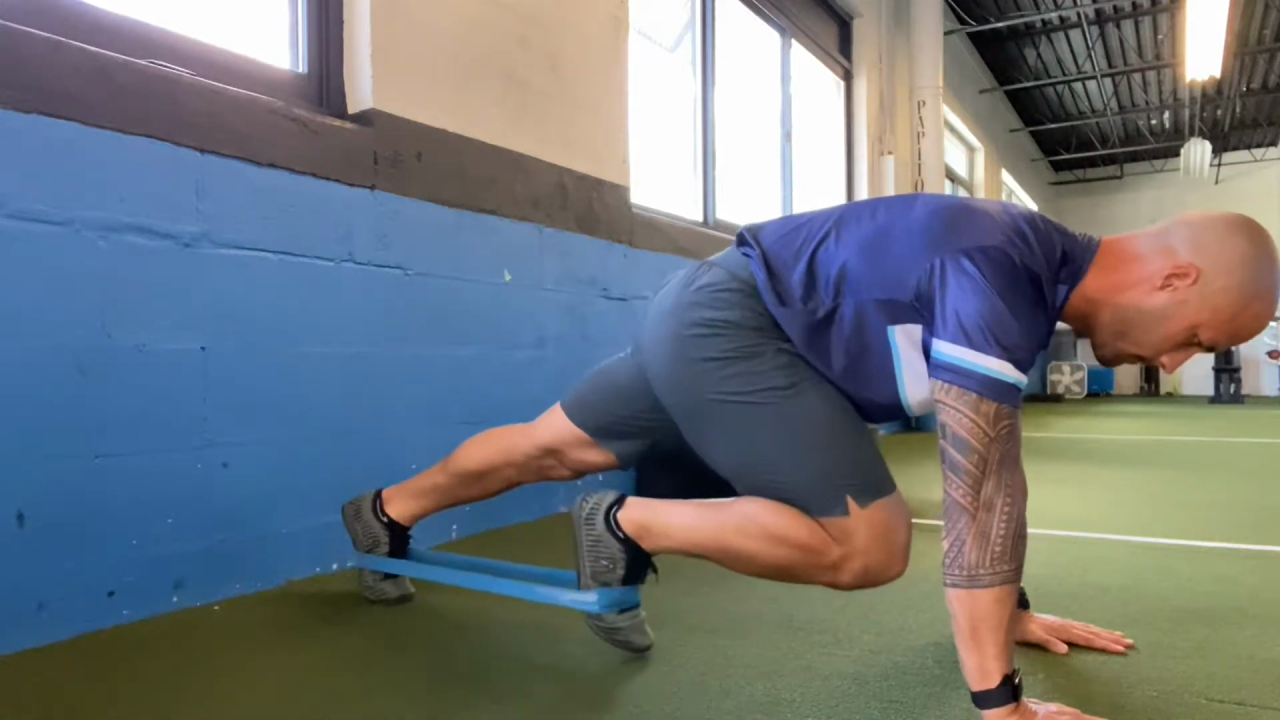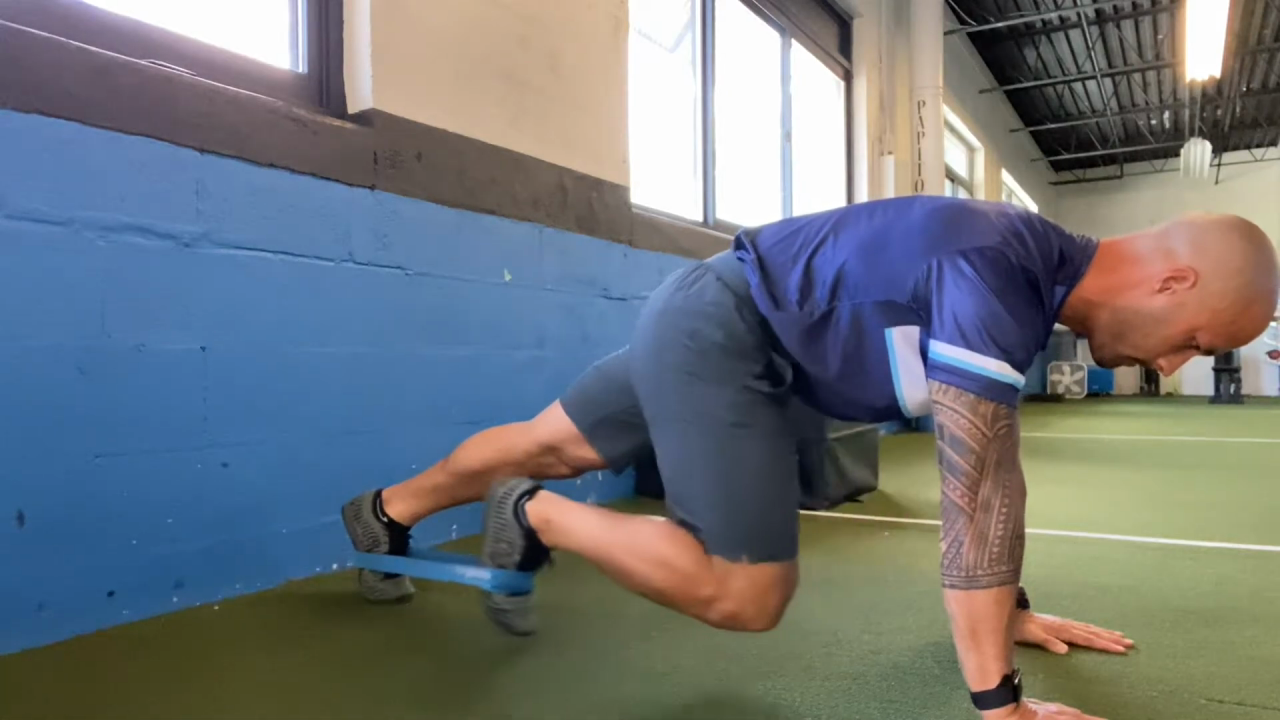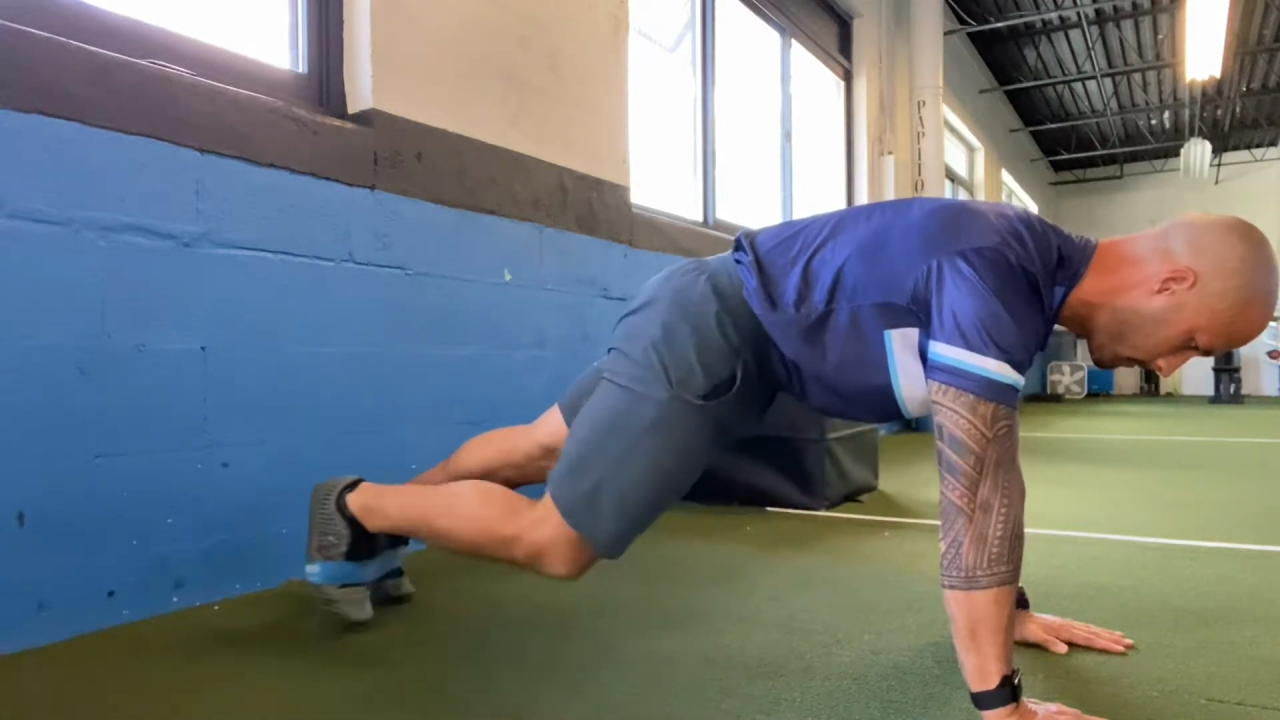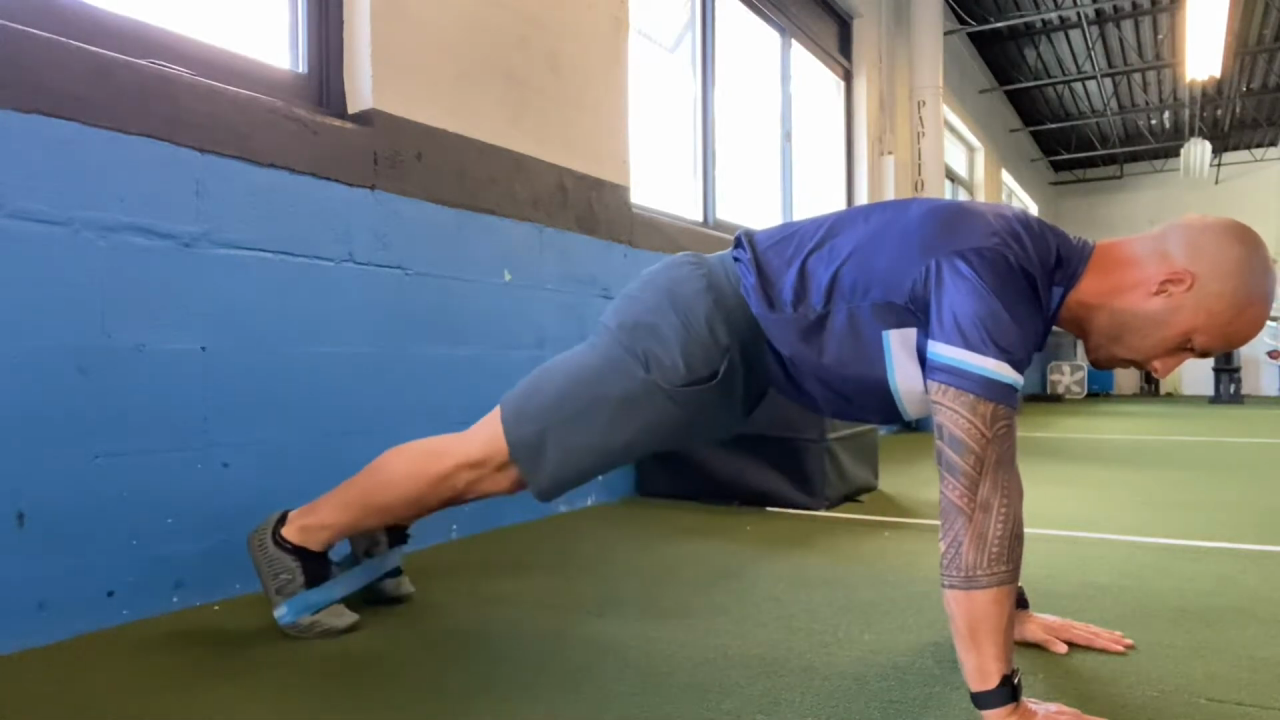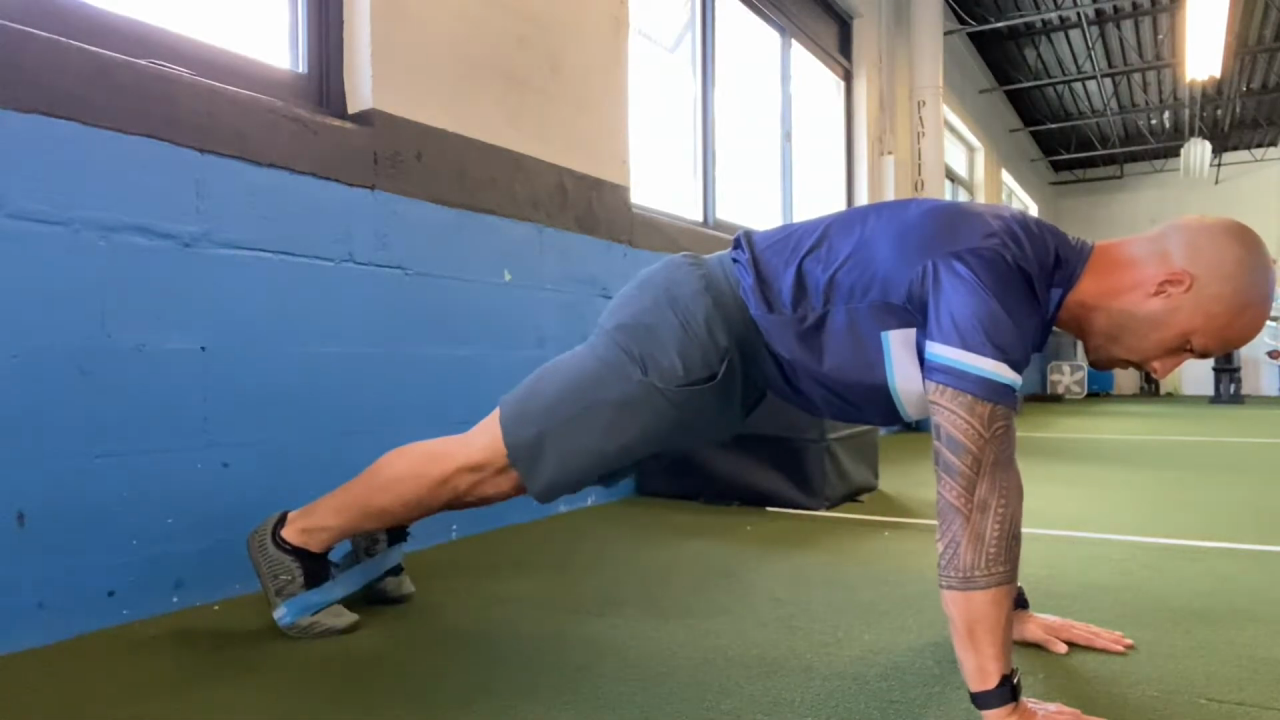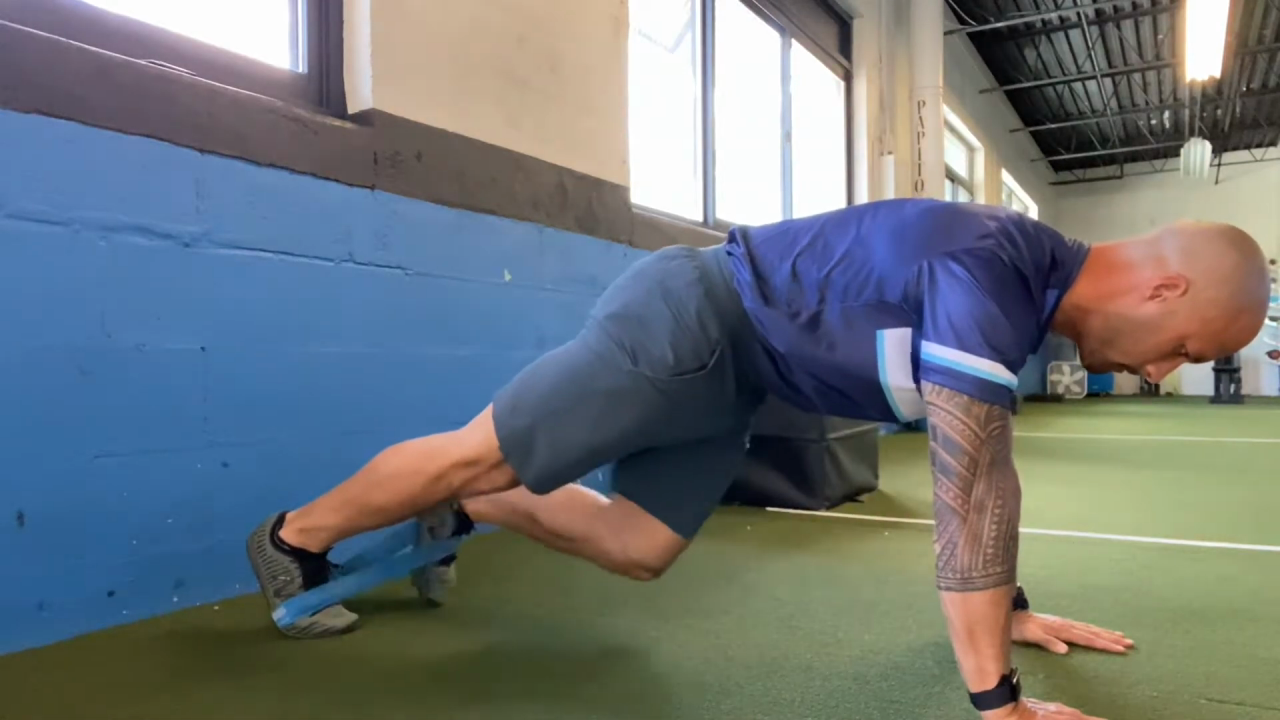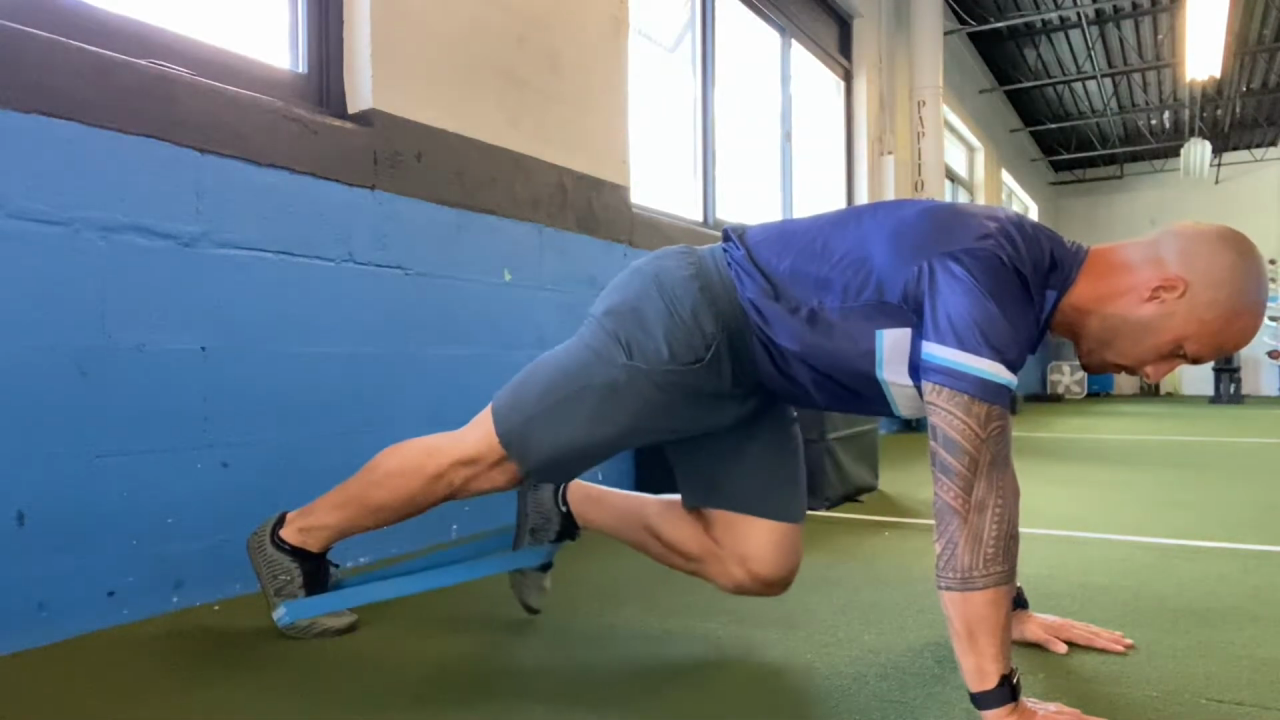
dt=0.4s
person 1, frame 1
left shoulder: (1038, 272)
right shoulder: (1000, 273)
left elbow: (996, 465)
right elbow: (979, 492)
left wrist: (1011, 609)
left hip: (708, 321)
right hip: (721, 325)
left knee: (554, 448)
right knee: (870, 548)
left ankle: (386, 514)
right ankle: (631, 528)
person 1, frame 2
left shoulder: (1036, 274)
right shoulder: (996, 275)
left elbow: (996, 465)
right elbow: (977, 492)
left wrist: (1012, 609)
left hip: (711, 325)
right hip: (719, 330)
left knee: (552, 447)
right knee: (744, 597)
left ankle: (387, 512)
right ankle: (534, 522)
person 1, frame 3
left shoulder: (1038, 273)
right shoulder: (995, 277)
left elbow: (990, 472)
right elbow: (975, 493)
left wrist: (1010, 608)
left hip: (722, 332)
right hip: (708, 332)
left knee: (548, 446)
right knee: (555, 540)
left ankle: (389, 511)
right ankle: (355, 509)
person 1, frame 4
left shoulder: (1035, 277)
right shoulder: (995, 275)
left elbow: (989, 470)
right elbow: (974, 492)
left wrist: (1012, 611)
left hip: (716, 338)
right hip: (698, 331)
left knee: (513, 454)
right knee: (485, 457)
left ankle: (378, 528)
right ankle: (294, 538)
person 1, frame 5
left shoulder: (1031, 280)
right shoulder: (994, 275)
left elbow: (987, 471)
right elbow: (971, 492)
left wrist: (1010, 609)
left hip: (719, 355)
right hip: (695, 334)
left knee: (547, 467)
right knee: (485, 460)
left ankle: (381, 525)
right ankle: (295, 539)
person 1, frame 6
left shoulder: (1030, 285)
right shoulder: (990, 275)
left elbow: (986, 473)
right elbow: (969, 491)
left wrist: (1009, 610)
left hip: (726, 364)
right hip: (688, 325)
left knee: (642, 545)
right knee: (480, 454)
left ankle: (463, 513)
right ankle: (292, 541)
person 1, frame 7
left shoulder: (1026, 285)
right shoulder: (989, 274)
left elbow: (985, 470)
right elbow: (967, 491)
left wrist: (1011, 610)
left hip: (740, 365)
right hip: (687, 321)
left knee: (759, 563)
right knee: (484, 456)
left ankle: (567, 507)
right ankle: (293, 540)
